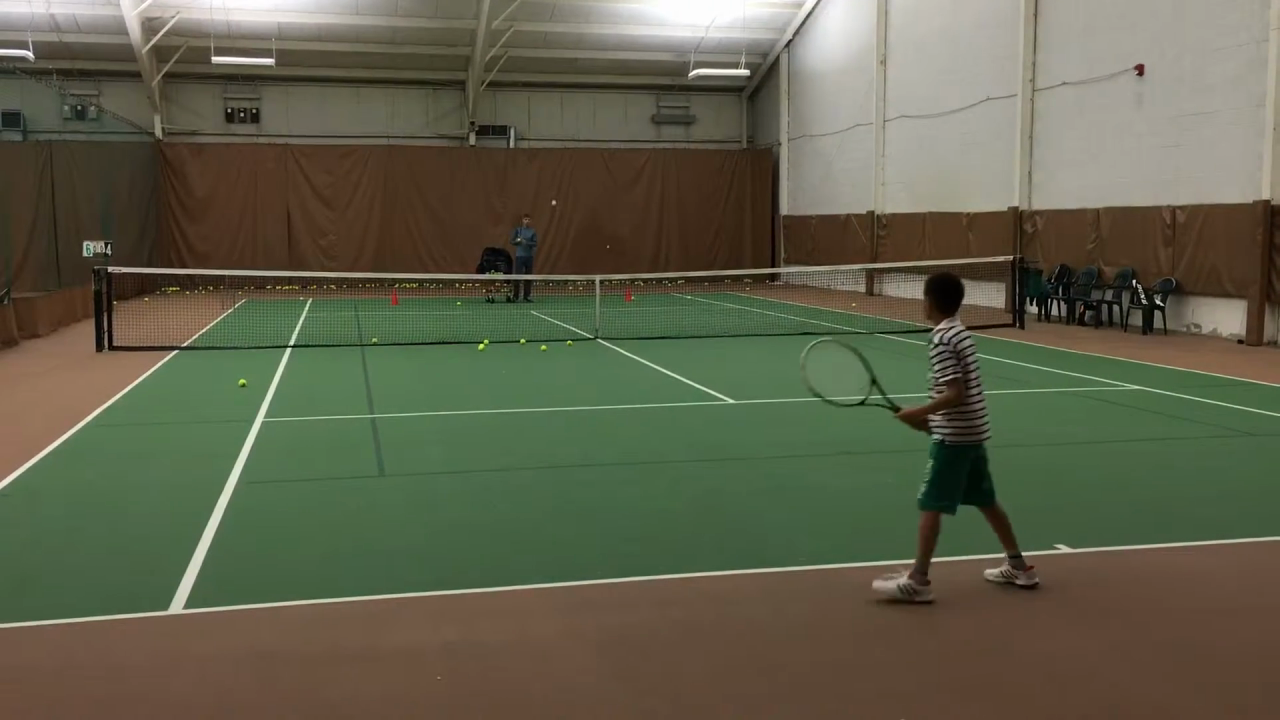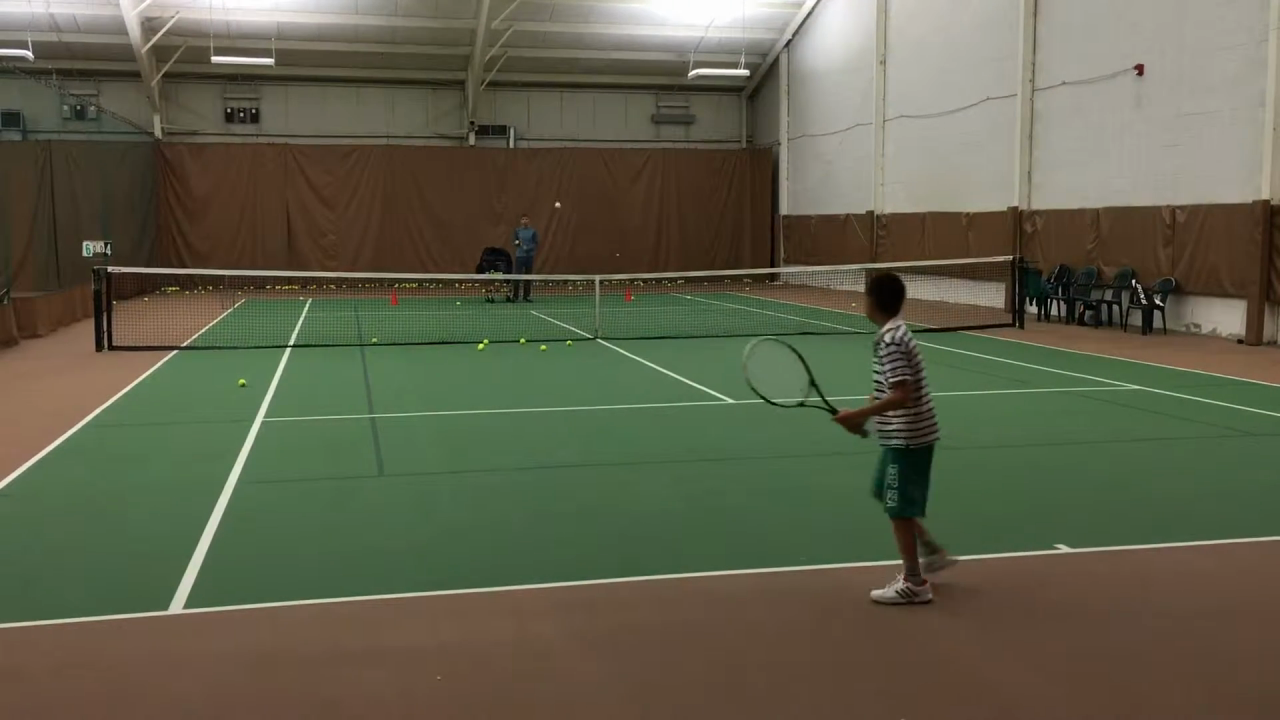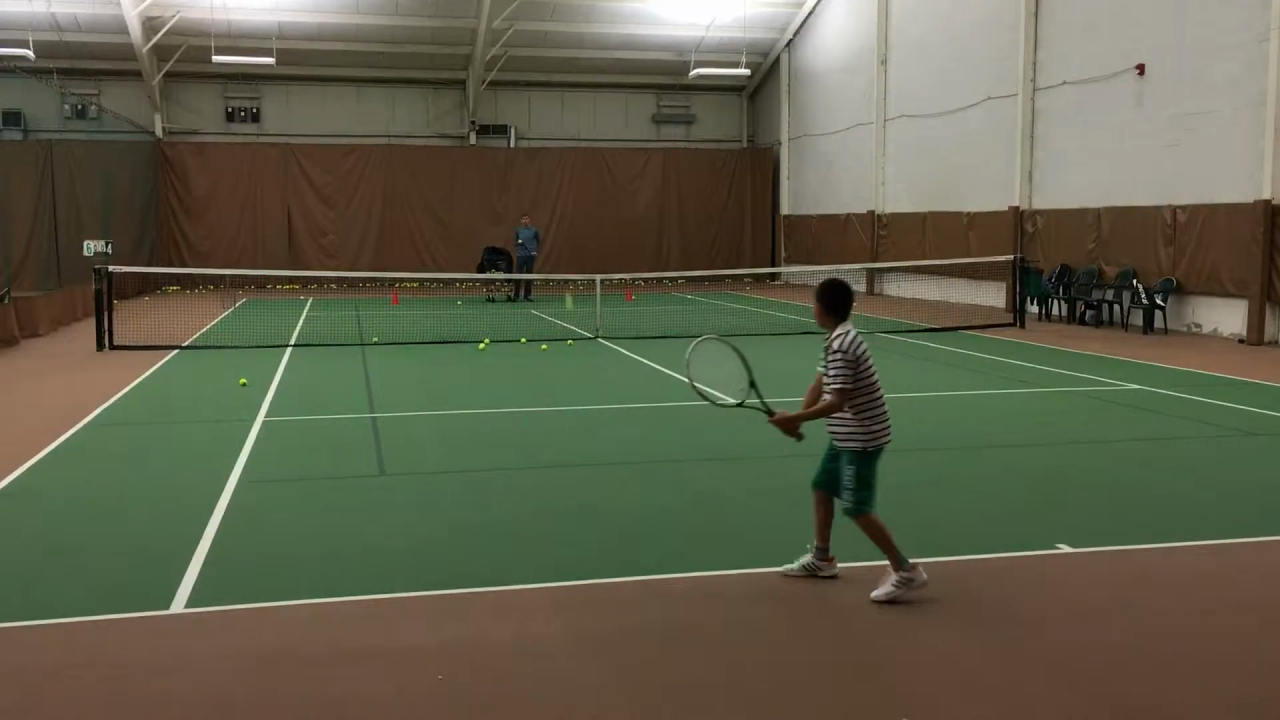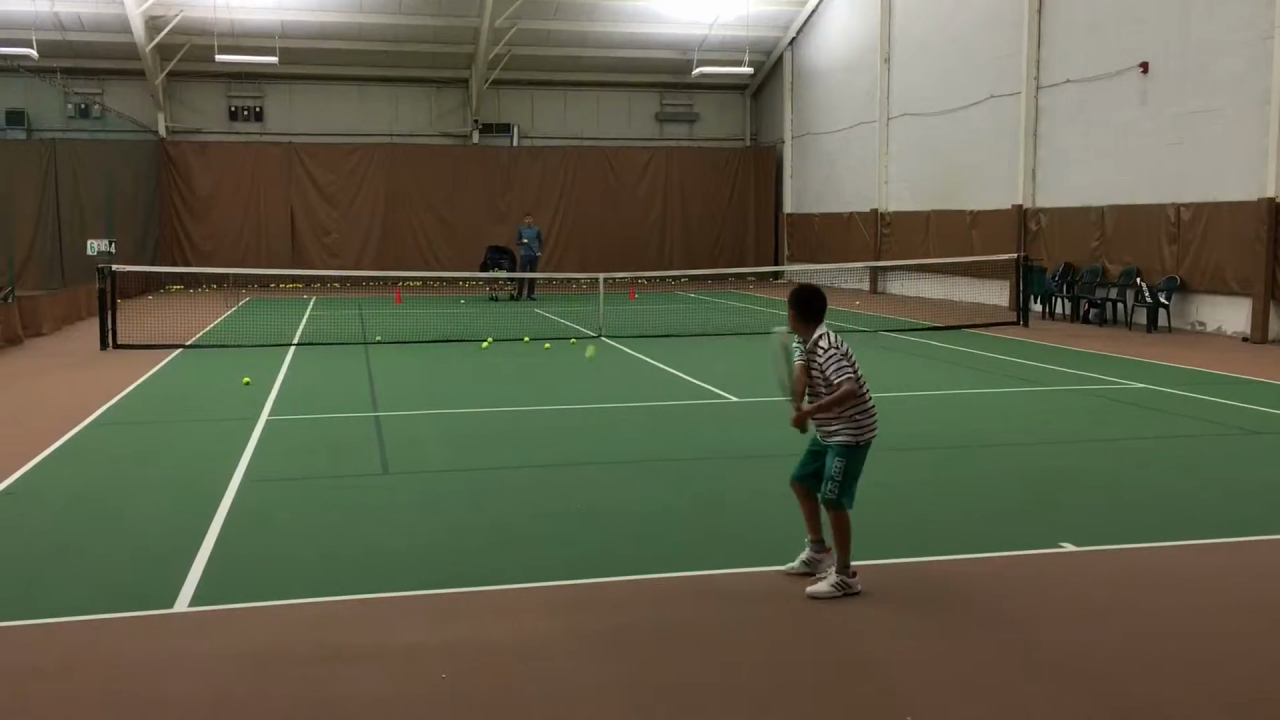
dt=0.3s
person 1, frame 1
left shoulder: (942, 342)
right shoulder: (960, 334)
left elbow: (954, 395)
left wrist: (916, 413)
right wrist: (922, 413)
left hip: (955, 436)
right hip: (972, 431)
left knee: (930, 504)
right knee: (984, 499)
left ankle: (917, 581)
right ankle: (1019, 566)
person 1, frame 2
left shoulder: (891, 341)
right shoulder: (895, 333)
left elbow: (903, 396)
left wrist: (858, 414)
right wrist: (860, 415)
left hip: (909, 437)
right hip: (906, 434)
left knee: (899, 508)
right knee: (886, 495)
left ankle: (915, 583)
right ankle: (932, 552)
person 1, frame 3
left shoulder: (840, 347)
right shoulder: (837, 339)
left elbow: (836, 402)
right elbow: (821, 384)
left wrist: (794, 418)
right wrist: (798, 417)
left hip: (861, 437)
right hip: (845, 435)
left knee: (856, 508)
right knee: (822, 488)
left ankle: (905, 571)
right ankle: (820, 557)
person 1, frame 4
left shoulder: (827, 348)
right shoulder: (803, 343)
left elbow: (850, 390)
right elbow: (800, 376)
left wrist: (809, 412)
right wrist: (797, 407)
left hip: (851, 433)
right hip: (829, 430)
left knee: (833, 500)
right knee: (801, 482)
left ankle: (845, 575)
right ankle: (818, 550)
